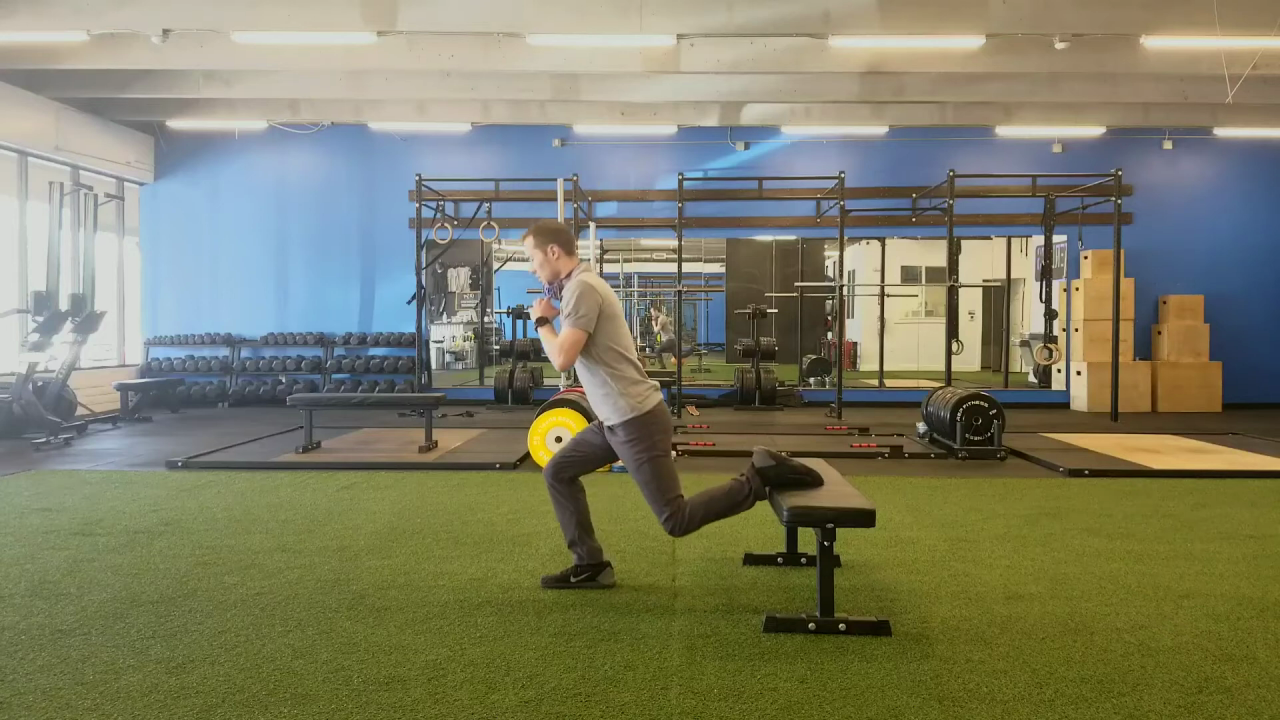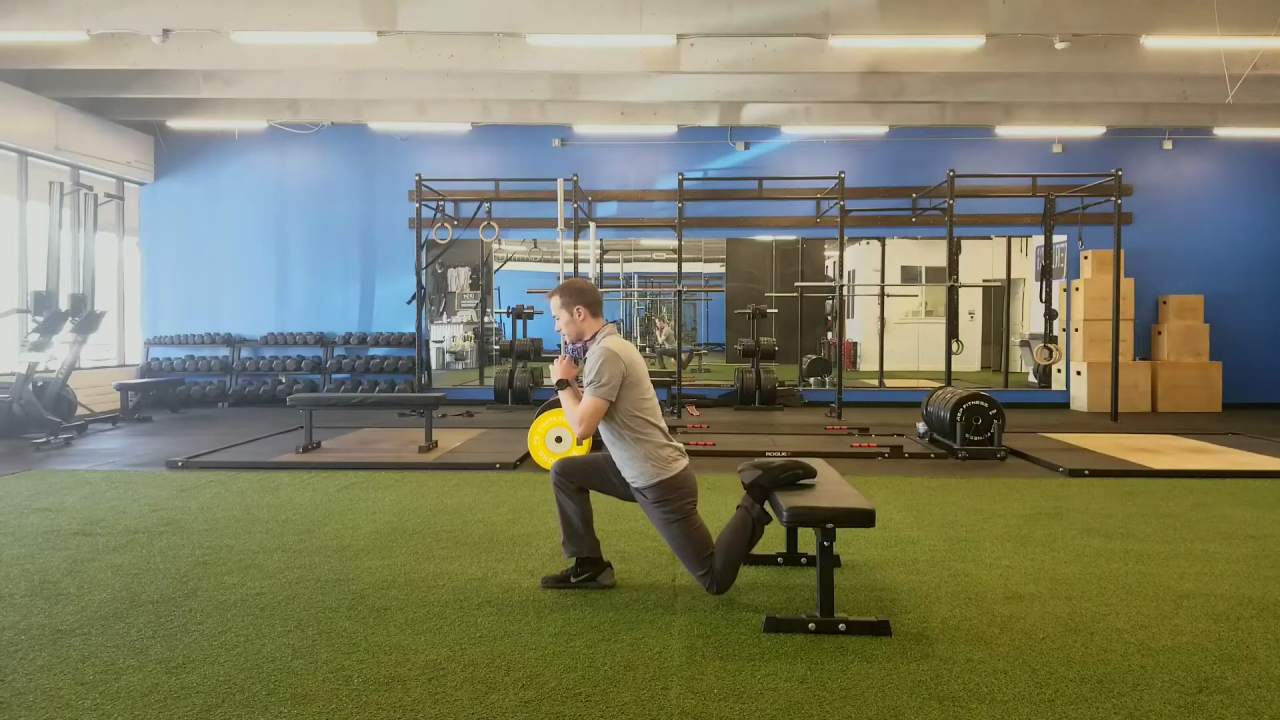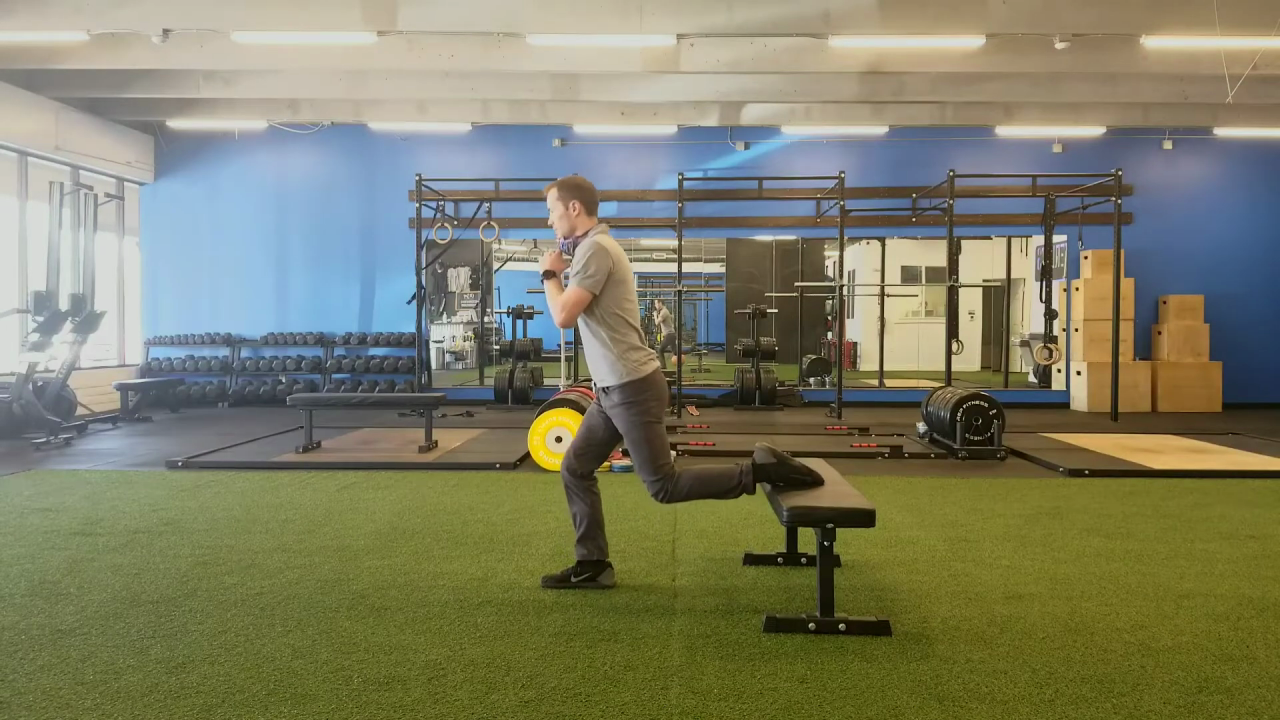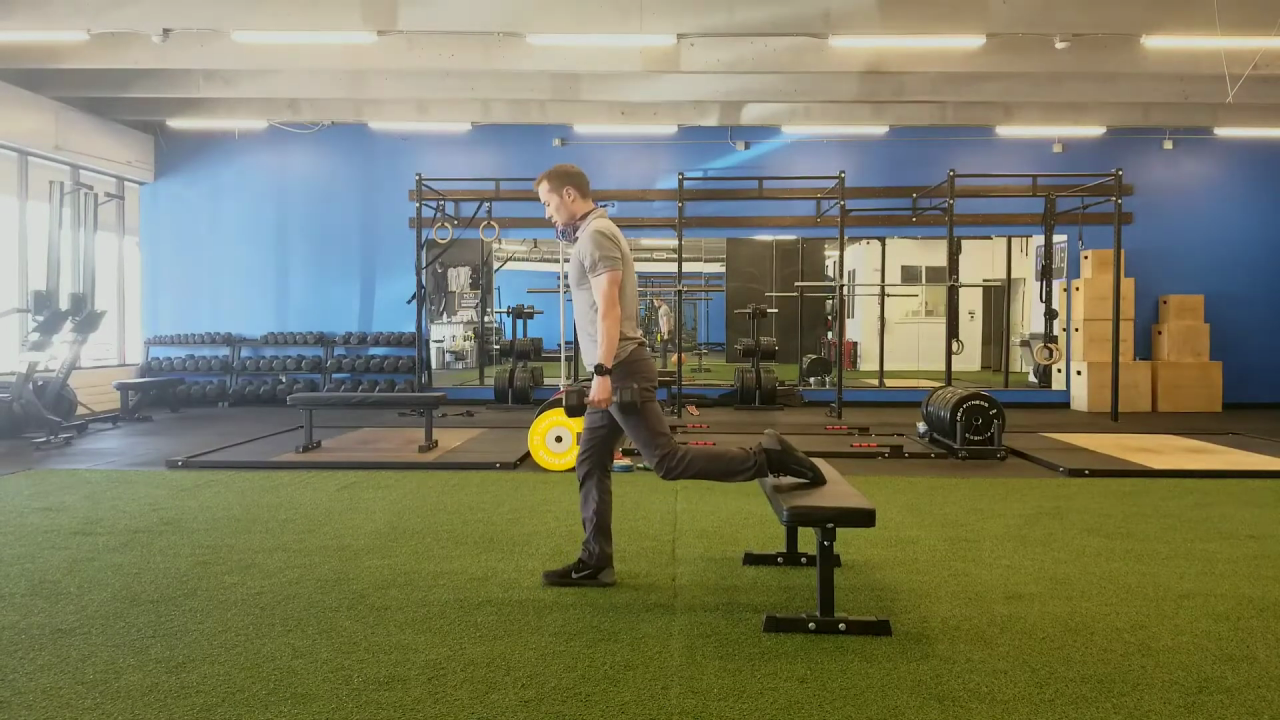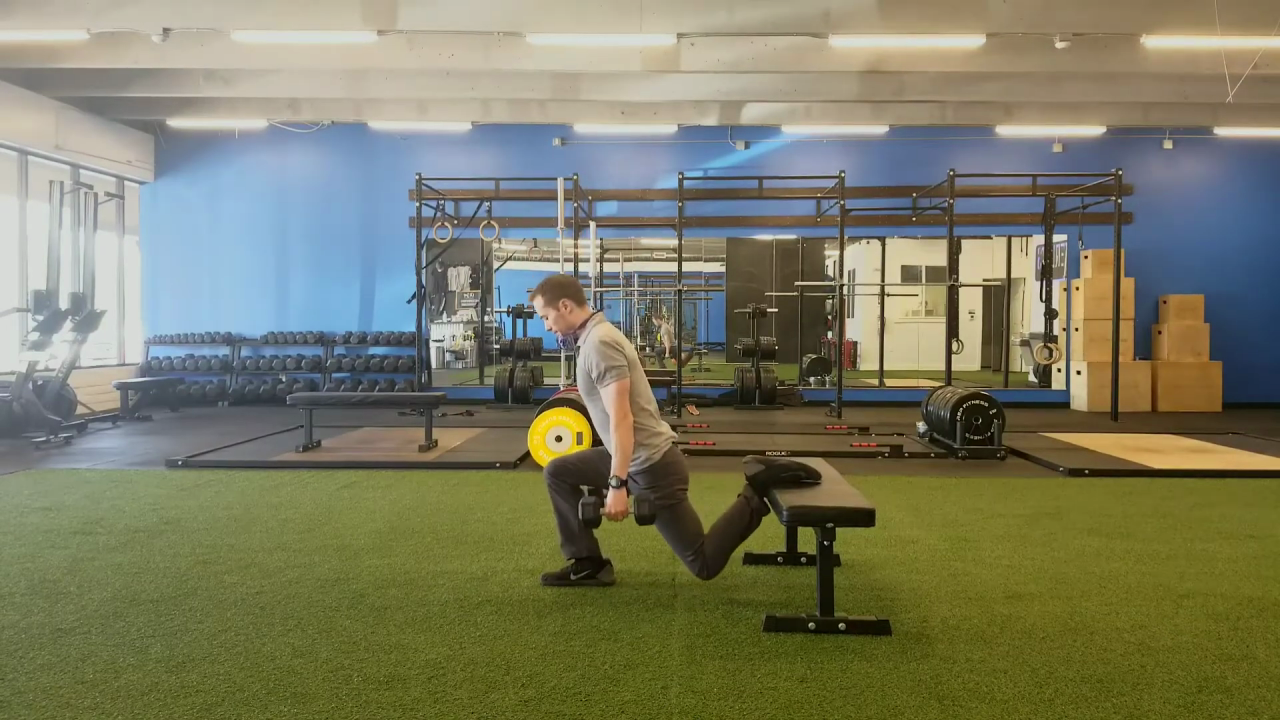
dt=1s
person 1, frame 1
left shoulder: (581, 288)
right shoulder: (581, 285)
left elbow: (563, 359)
right elbow: (571, 355)
left wrist: (542, 321)
right wrist: (554, 320)
left hip: (636, 420)
right hip: (617, 418)
left knee: (676, 518)
right knee: (558, 472)
left ankle: (759, 476)
right ankle: (591, 565)
person 1, frame 2
left shoulder: (605, 354)
right shoulder: (608, 345)
left elbow: (582, 427)
right elbow: (591, 412)
left wrist: (562, 383)
right wrist: (571, 385)
left hip: (660, 481)
right hip: (643, 472)
left knee: (715, 578)
right knee: (564, 472)
left ankle: (758, 496)
right ankle: (589, 565)
person 1, frame 3
left shoulder: (594, 249)
right shoulder: (594, 247)
left elbow: (564, 317)
right elbow: (577, 312)
left wrist: (549, 275)
right wrist: (562, 273)
left hip: (633, 387)
right hip: (614, 389)
left knee: (664, 485)
right knee: (575, 468)
left ankle: (758, 469)
right ankle: (592, 565)
person 1, frame 4
left shoulder: (596, 234)
right shoulder: (593, 234)
left elbow: (609, 308)
left wrist: (603, 372)
right wrist: (602, 372)
left hip: (620, 369)
right hip: (612, 370)
left knee: (667, 460)
right knee: (591, 466)
left ankle: (766, 457)
right ankle: (594, 563)
person 1, frame 5
left shoulder: (599, 343)
right shoulder: (597, 335)
left elbow: (621, 419)
left wrist: (617, 486)
right wrist: (617, 475)
left hip: (651, 466)
right hip: (637, 457)
left knee: (704, 563)
right knee: (558, 473)
left ankle: (758, 493)
right ankle: (588, 562)
